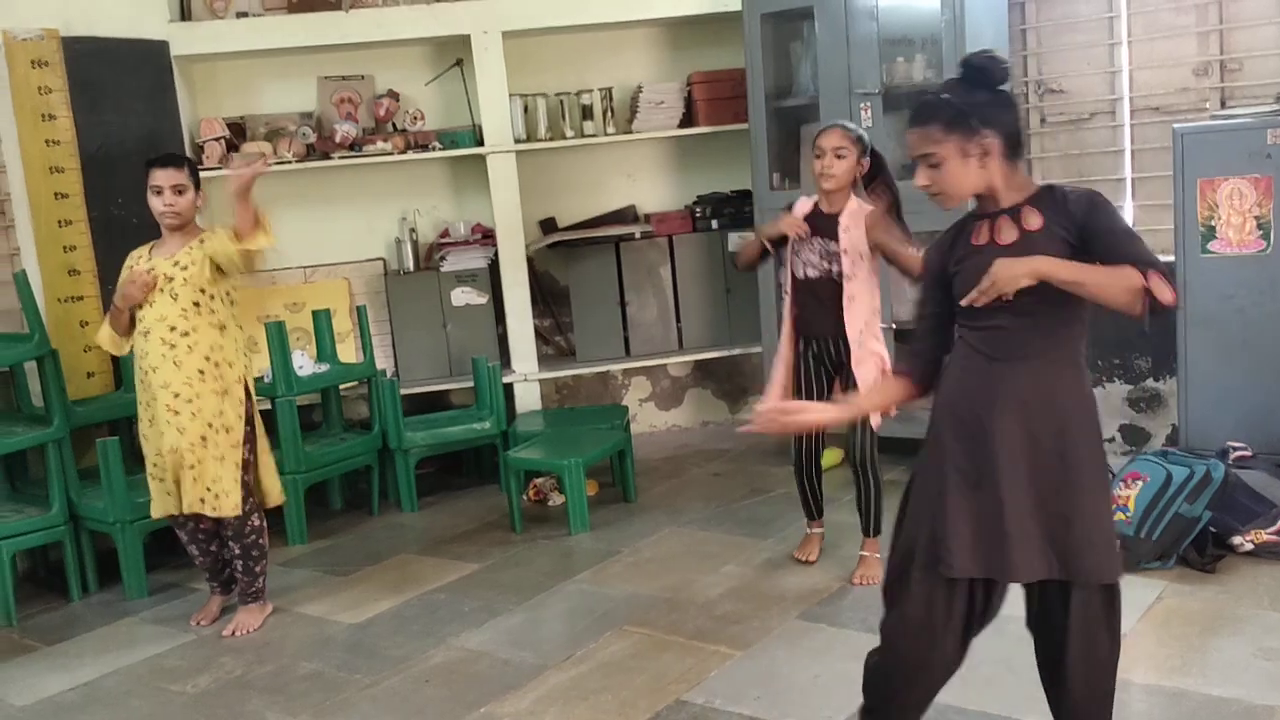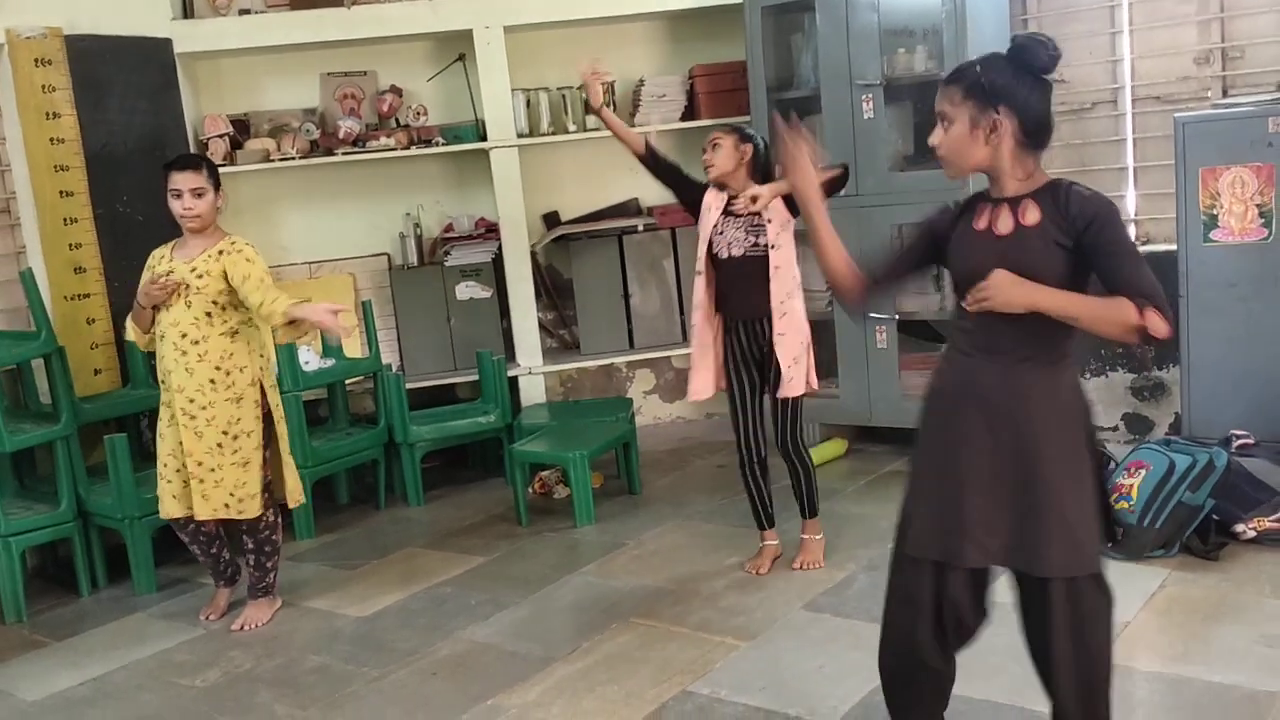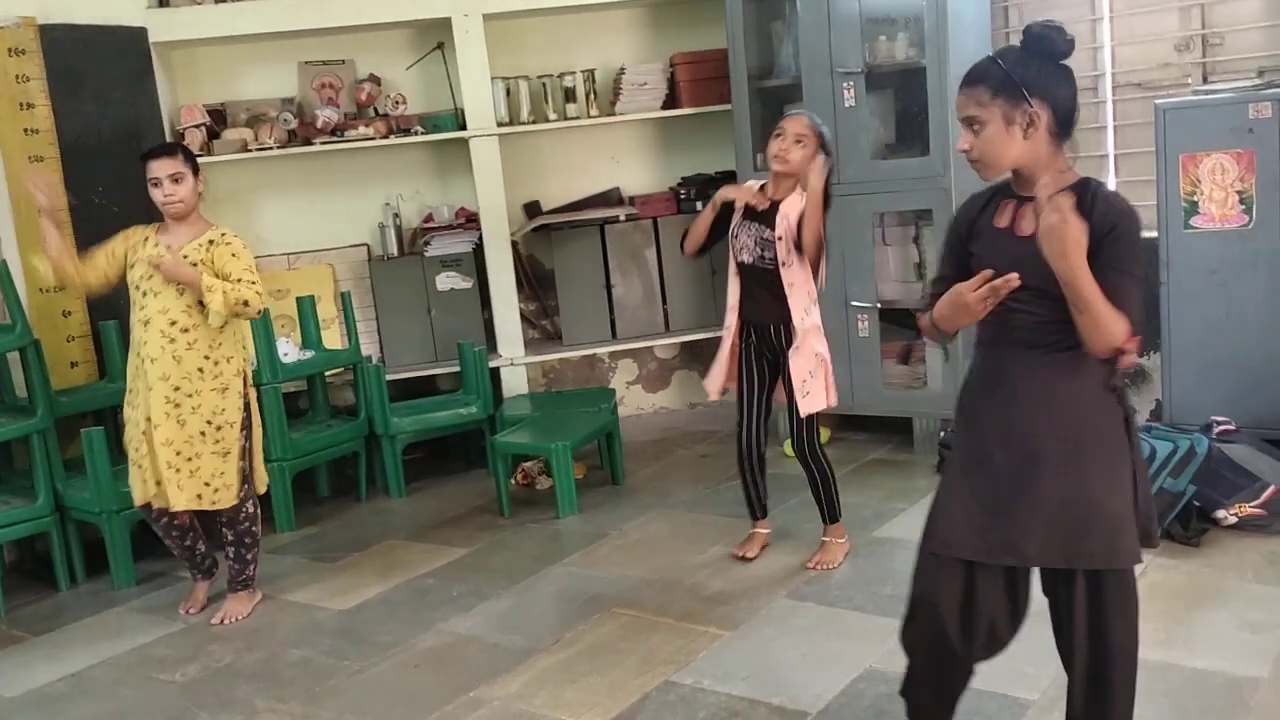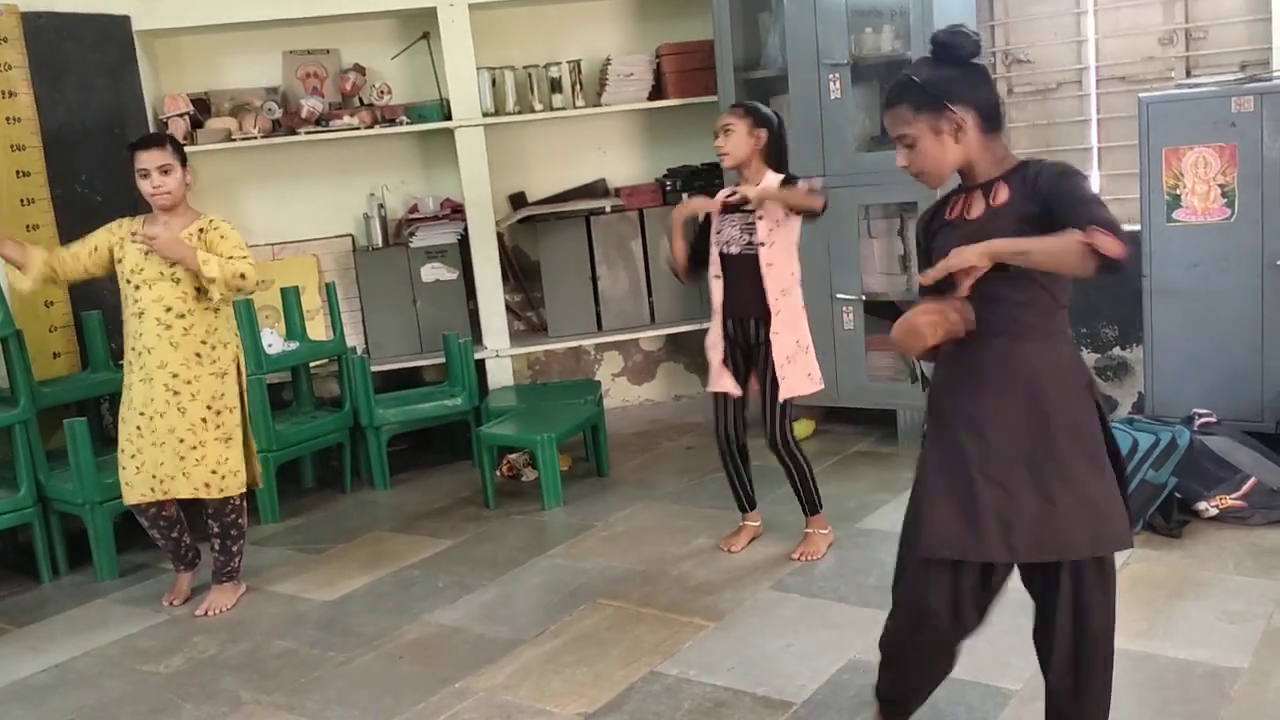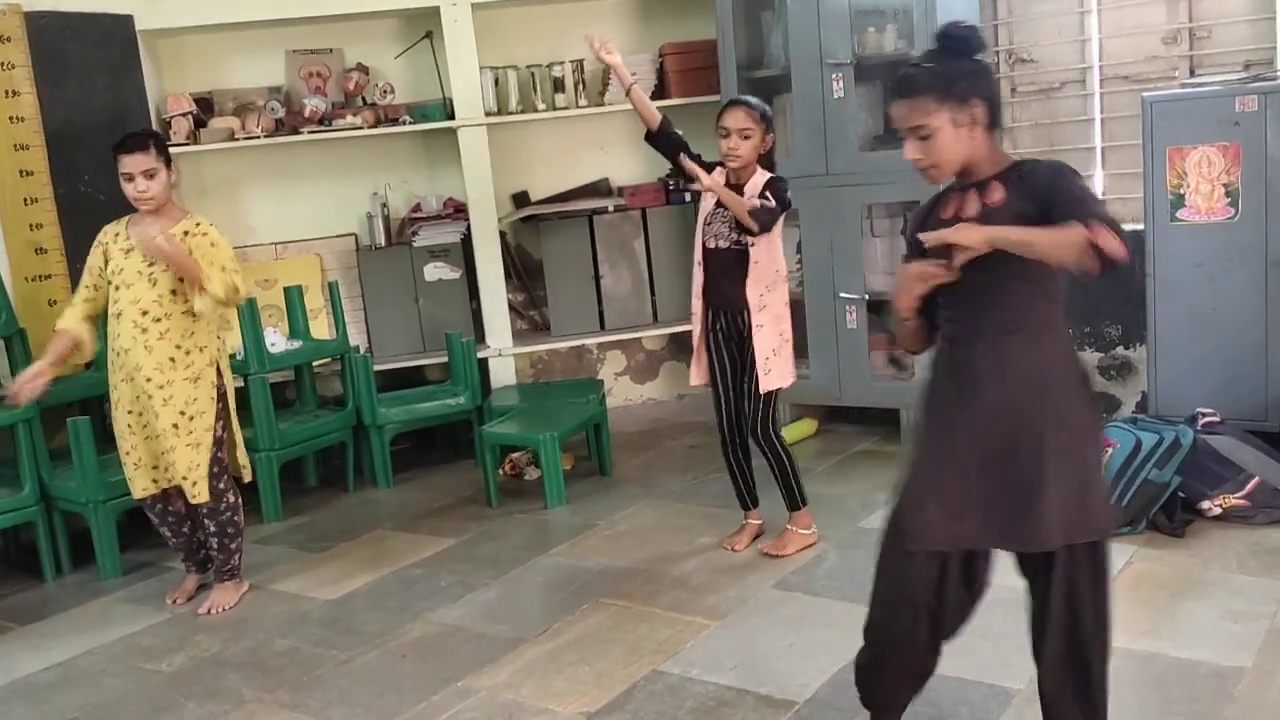
dt=1s
person 1, frame 1
left shoulder: (1077, 211)
right shoulder: (951, 248)
left elbow: (1157, 290)
right elbow: (920, 372)
left wrist: (1041, 266)
right wrist: (826, 413)
left hip: (1056, 438)
right hip: (964, 440)
left knee: (1076, 622)
right knee: (922, 620)
person 1, frame 2
left shoulder: (1081, 211)
right shoulder: (956, 221)
left elbow: (1153, 319)
right elbow: (858, 288)
left wrist: (1035, 295)
right wrist: (811, 205)
left hip: (1044, 438)
right hip: (956, 436)
left knee: (1067, 613)
right knee: (919, 611)
person 1, frame 3
left shoulder: (1106, 214)
right shoulder: (977, 215)
left elbow: (1114, 347)
right elbow: (933, 318)
left wrist: (1067, 262)
right wrist: (945, 317)
left hip: (1082, 438)
right hip: (991, 428)
left knee: (1096, 614)
right knee: (944, 596)
person 1, frame 4
left shoulder: (1048, 184)
right shoulder: (936, 221)
left elbow: (1107, 248)
left wrist: (992, 249)
right wrist: (917, 330)
left hip: (1050, 418)
right hip: (961, 423)
left knee: (1074, 599)
right knee: (932, 596)
person 1, frame 5
left shoulder: (1045, 183)
right shoulder: (931, 218)
left elbow: (1108, 249)
right elbow: (916, 340)
left wrist: (996, 234)
right wrist: (905, 303)
left hip: (1045, 415)
right hip: (956, 420)
left knee: (1069, 593)
right knee: (910, 577)
person 2, frame 1
left shoulder: (213, 248)
right shoulder: (136, 261)
left elbow: (245, 246)
right elbow: (116, 338)
left wrist: (242, 194)
right wrist: (120, 304)
left hip: (217, 396)
right hip: (160, 403)
left knee: (232, 495)
right knee: (181, 504)
left ankle: (254, 597)
right ankle: (220, 586)
person 2, frame 2
left shoulder: (233, 254)
right shoulder: (158, 259)
left elbow: (266, 299)
right elbow: (143, 336)
left wrist: (310, 313)
right wrist: (142, 303)
left hip: (232, 398)
right hip: (178, 403)
left knee: (248, 493)
right knee: (182, 503)
left ankle: (264, 592)
right ankle: (225, 579)
person 2, frame 3
left shoulder: (222, 244)
right shoulder: (134, 242)
left elbow: (251, 302)
right elbow: (75, 275)
left wrist: (190, 279)
right wrist: (49, 215)
left hip: (216, 390)
right hip: (154, 393)
left knee: (232, 486)
right knee: (159, 493)
left ankle: (245, 585)
right ankle: (203, 572)
person 2, frame 4
left shoulder: (214, 231)
right shoulder: (120, 235)
left elbow: (244, 278)
right elbow: (59, 264)
left wrist: (182, 252)
left hip: (206, 380)
right hip: (148, 384)
left knee: (219, 478)
right knee: (145, 487)
left ankle: (228, 577)
right ankle: (185, 564)
person 2, frame 5
left shoulder: (200, 233)
right shoulder: (110, 237)
left elbow: (231, 292)
right elbow: (85, 309)
left wrist: (180, 260)
right wrist: (47, 363)
left hip: (190, 382)
right hip: (132, 385)
left knee: (209, 479)
right knee: (155, 485)
left ankle: (230, 575)
right ankle: (196, 565)
person 3, frame 1
left shoulder: (874, 216)
right shoulder: (799, 214)
left elbow: (916, 266)
right elbow: (743, 261)
left wrist: (880, 232)
right wrist: (769, 232)
left hip: (855, 347)
right hip: (808, 347)
left knee: (862, 452)
right knee: (804, 449)
left ankle: (871, 549)
right ankle: (815, 526)
person 3, frame 2
left shoulder: (780, 200)
right shoulder: (707, 202)
left elbow: (837, 173)
right elbow: (650, 156)
left wrist: (776, 190)
right wrist: (602, 108)
left hip: (780, 332)
right hip: (735, 338)
left knee: (788, 440)
right knee: (748, 445)
left ankle: (812, 532)
right ankle: (768, 539)
person 3, frame 3
left shoulder: (802, 208)
right shoulder: (744, 198)
left elbow: (811, 257)
right elbow: (691, 248)
left wrist: (816, 190)
right wrist: (719, 198)
left hip: (796, 335)
right hip: (751, 336)
left knee: (806, 441)
right knee: (748, 439)
left ankle: (835, 534)
right ankle: (760, 525)
person 3, frame 4
left shoulder: (784, 188)
right shoulder: (719, 204)
left elbow: (818, 202)
right elbow: (684, 268)
left wrist: (764, 192)
right wrist: (678, 222)
left hip: (775, 327)
right hip: (729, 330)
left knee: (779, 433)
right knee: (726, 431)
left ankle: (818, 523)
right ankle: (749, 517)
person 3, frame 5
left shoulder: (772, 188)
right shoulder: (709, 176)
left elbow: (754, 221)
right elbow: (661, 132)
left wrist: (715, 190)
right wrist: (620, 72)
left hip: (760, 319)
right hip: (718, 320)
left knee: (761, 425)
right knee: (728, 425)
left ankle: (802, 521)
right ankle: (751, 516)
